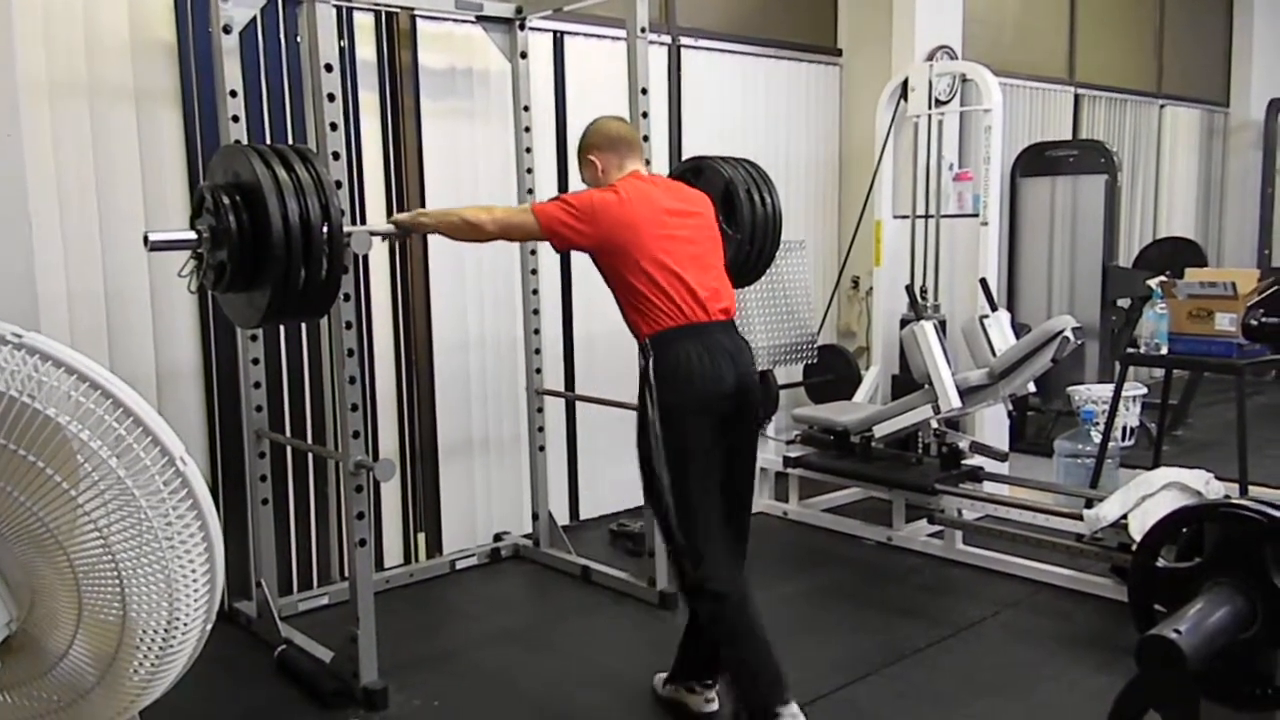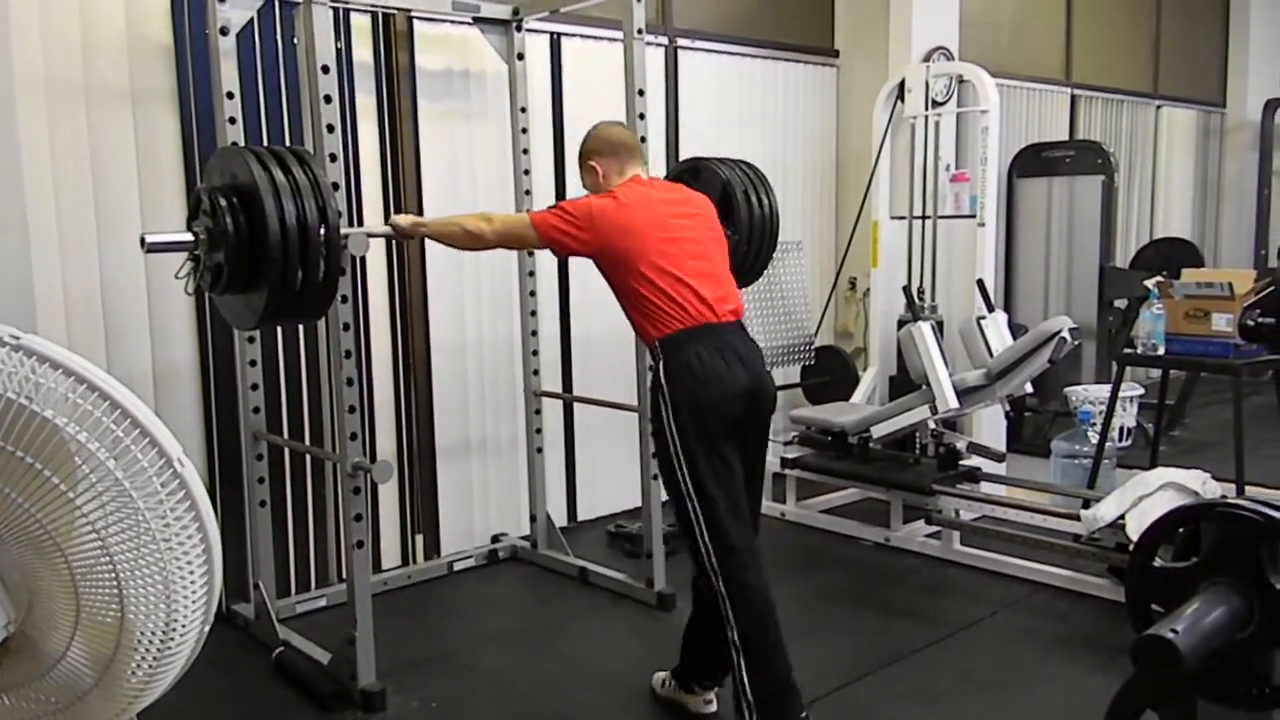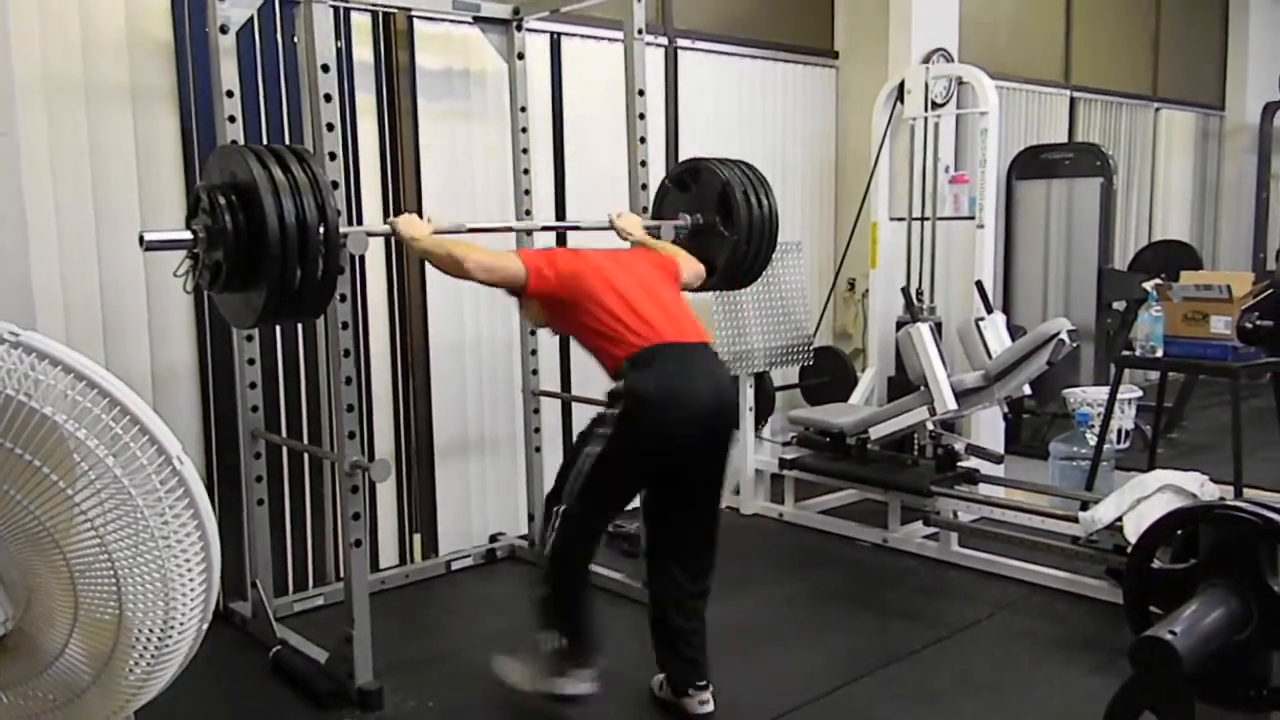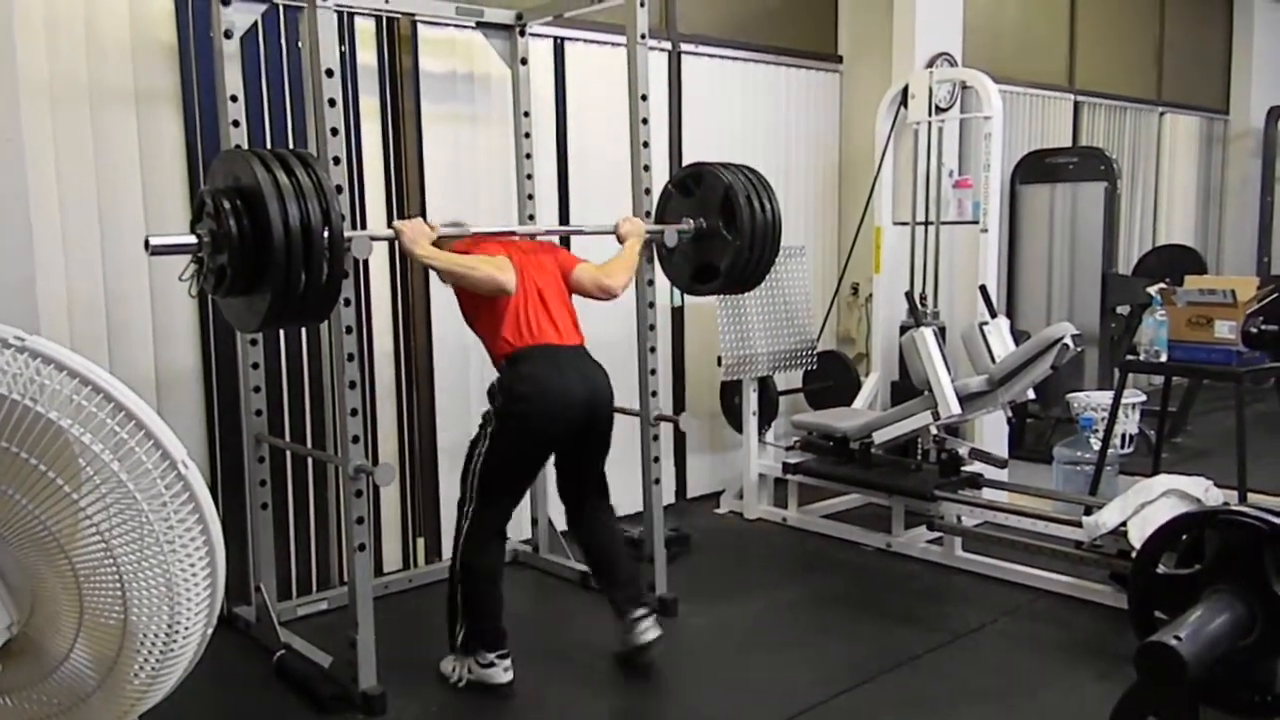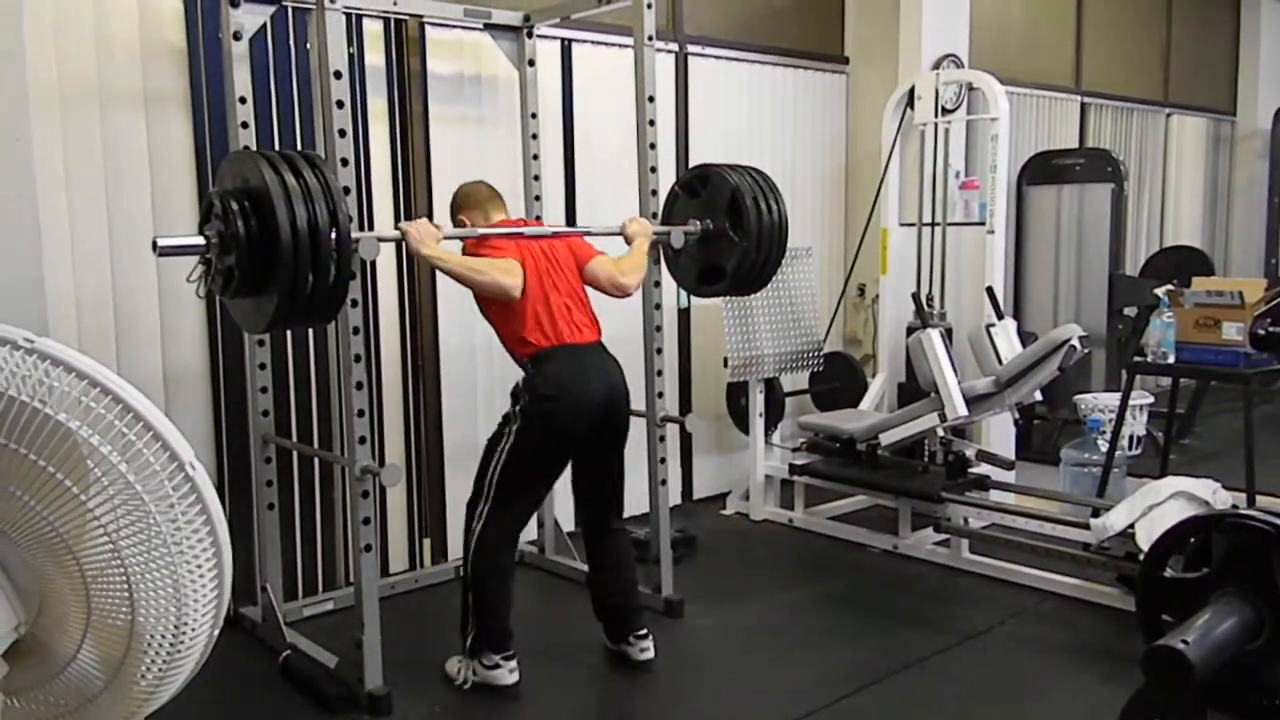
dt=0.4s
person 1, frame 1
left shoulder: (600, 207)
right shoulder: (694, 199)
left elbow: (489, 222)
left wrist: (420, 219)
left hip: (680, 371)
right hip: (736, 359)
left knee: (702, 549)
right knee: (724, 534)
person 1, frame 2
left shoulder: (600, 212)
right shoulder: (695, 201)
left elbow: (485, 232)
left wrist: (418, 226)
left hip: (693, 374)
right hip: (748, 363)
left knee: (724, 554)
right knee: (729, 538)
person 1, frame 3
left shoulder: (550, 270)
right shoulder: (632, 258)
left elbow: (478, 264)
right elbow: (695, 270)
left wrist: (417, 238)
right wrist: (639, 237)
left hip: (658, 390)
right hip: (714, 383)
left knee: (570, 519)
right knee: (685, 543)
left ankle: (570, 663)
person 1, frame 4
left shoulder: (466, 253)
right shoulder: (544, 248)
left elbow: (501, 281)
right elbow: (610, 285)
left wrist: (423, 251)
right wrist: (632, 242)
left hip: (534, 386)
right hip: (590, 379)
left knee: (481, 517)
right knee: (591, 505)
left ankle: (486, 654)
right ankle: (637, 615)
person 1, frame 5
left shoulder: (485, 246)
right shoulder: (562, 237)
left elbow: (508, 285)
right elbow: (624, 282)
left wrist: (430, 250)
right wrist: (641, 239)
left hip: (557, 386)
right hip: (608, 377)
left knee: (493, 518)
right knee: (603, 515)
left ankle: (492, 655)
right ankle: (631, 633)
